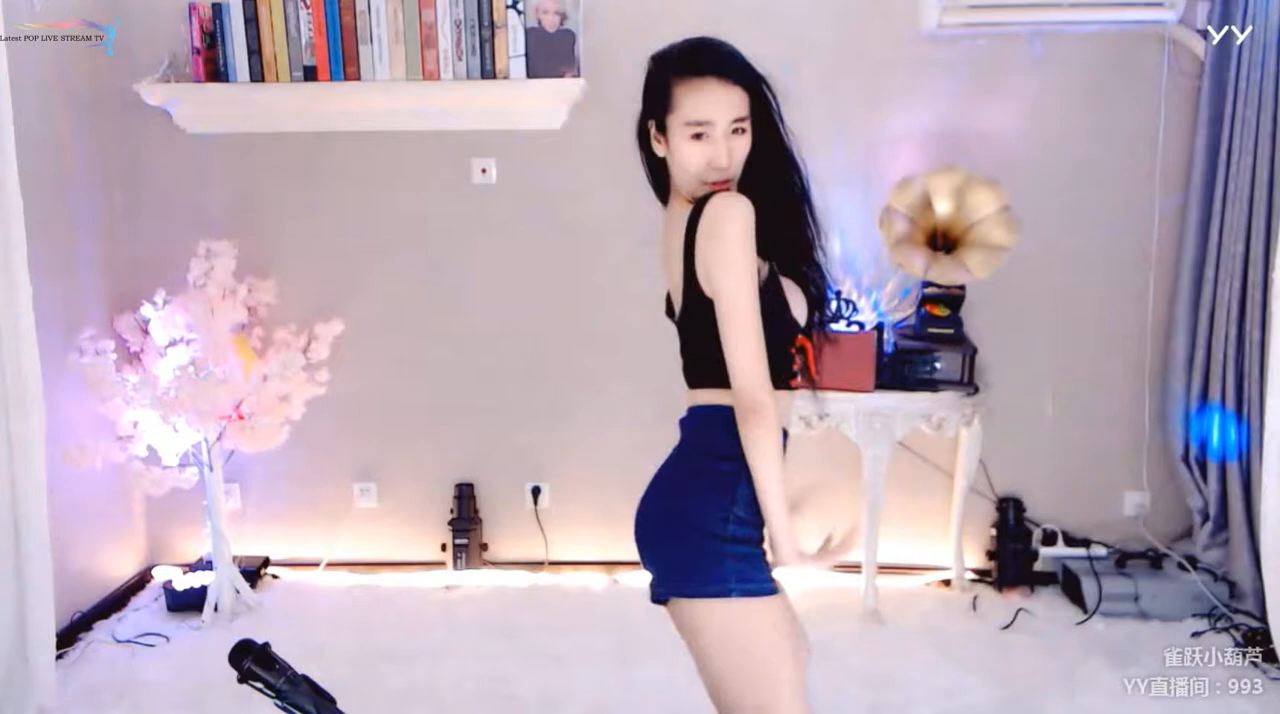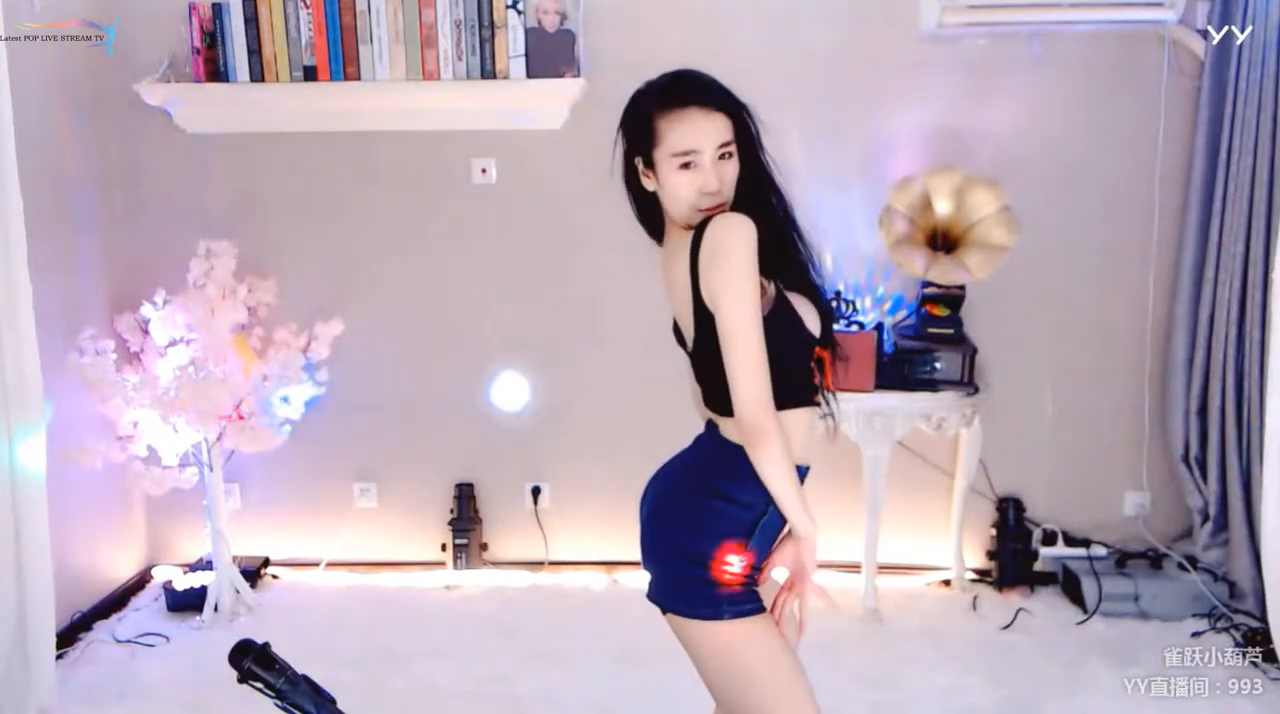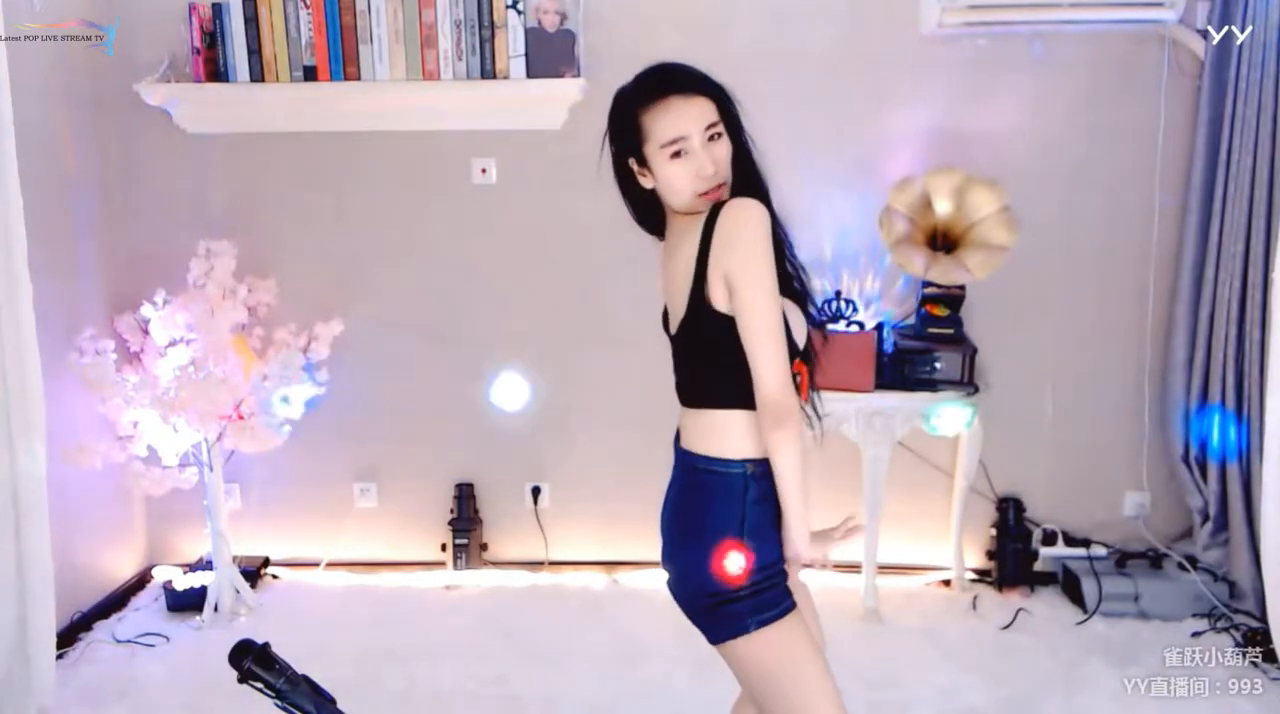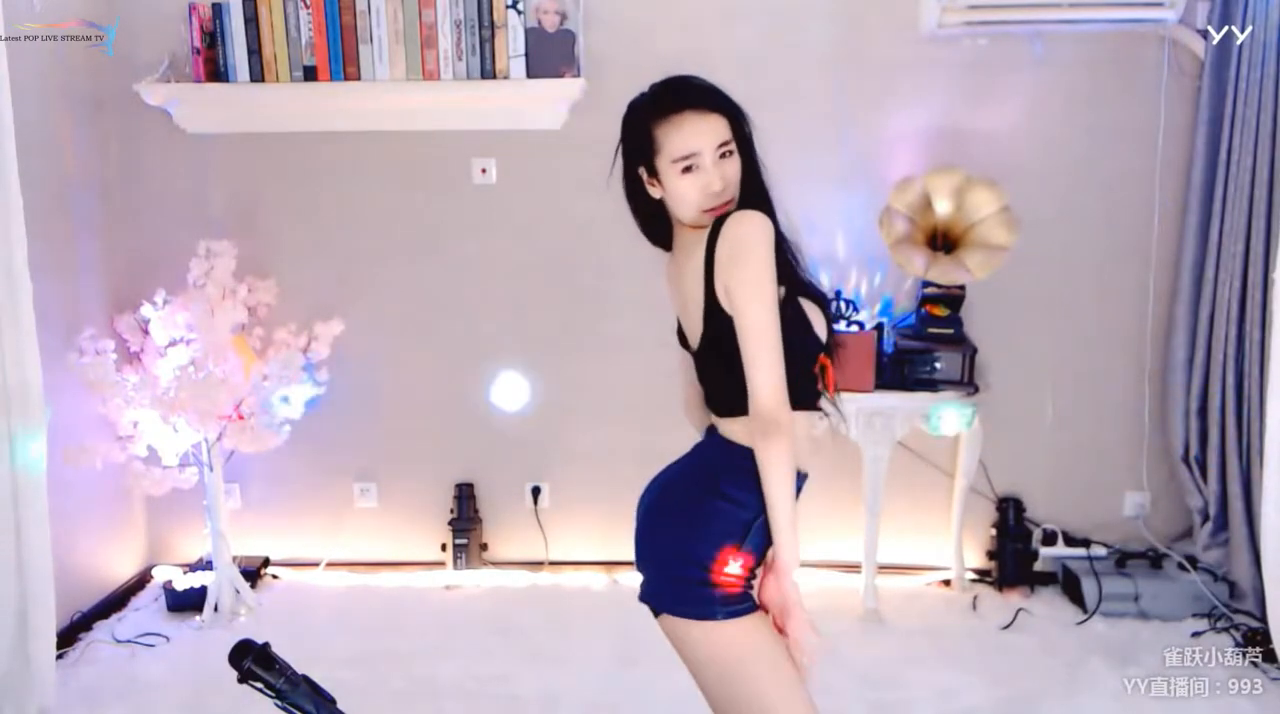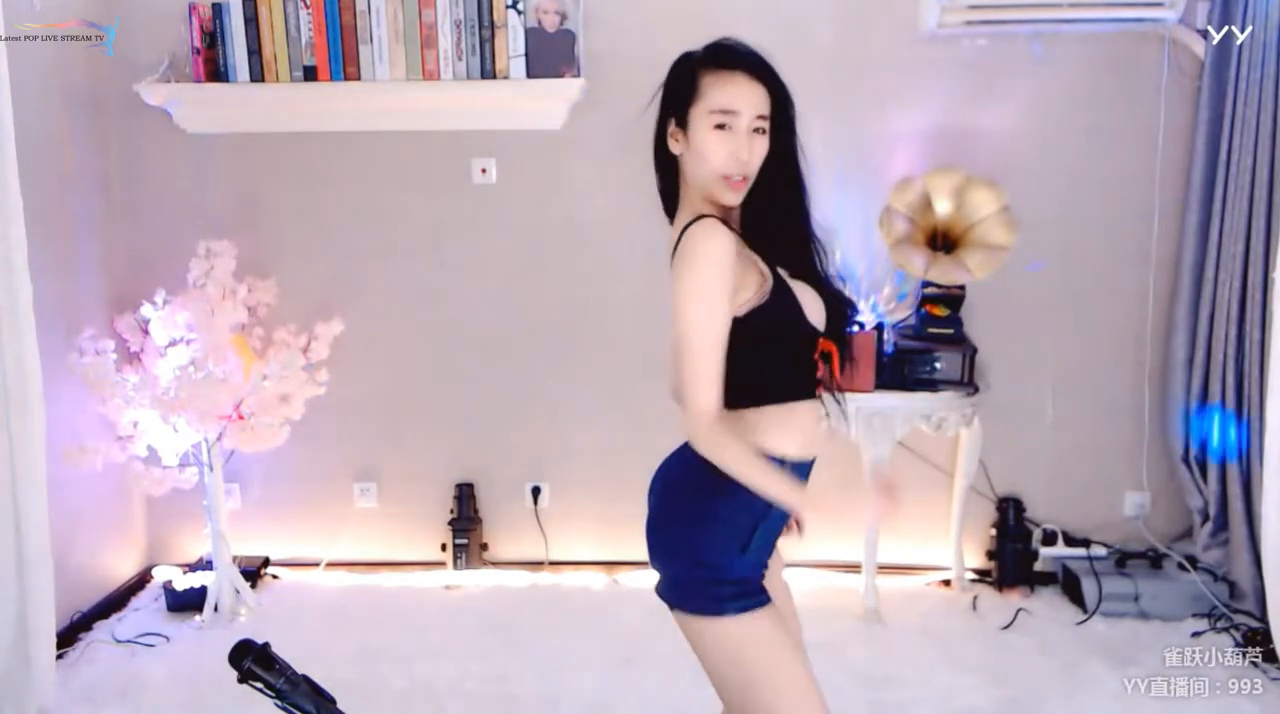
dt=0.7s
person 1, frame 1
left shoulder: (685, 215)
right shoulder: (729, 211)
right elbow: (752, 394)
right wrist: (781, 528)
left hip: (703, 491)
right hip: (717, 503)
person 1, frame 2
left shoulder: (683, 244)
right shoulder: (732, 233)
right elbow: (756, 419)
right wrist: (803, 527)
left hip: (702, 502)
right hip: (710, 530)
left knee: (770, 662)
person 1, frame 3
left shoulder: (683, 236)
right shoulder: (741, 218)
right elbow: (776, 400)
right wrist: (798, 530)
left hip: (715, 496)
right hip: (731, 510)
person 1, frame 4
left shoulder: (687, 259)
right shoulder: (747, 231)
right elbow: (771, 415)
right wrist: (784, 561)
left hip: (698, 509)
right hip: (707, 537)
person 1, frame 5
left shoulder: (735, 232)
right shoulder: (710, 242)
right elbow: (704, 422)
right wrist: (802, 499)
left hip: (726, 512)
right hip: (716, 526)
